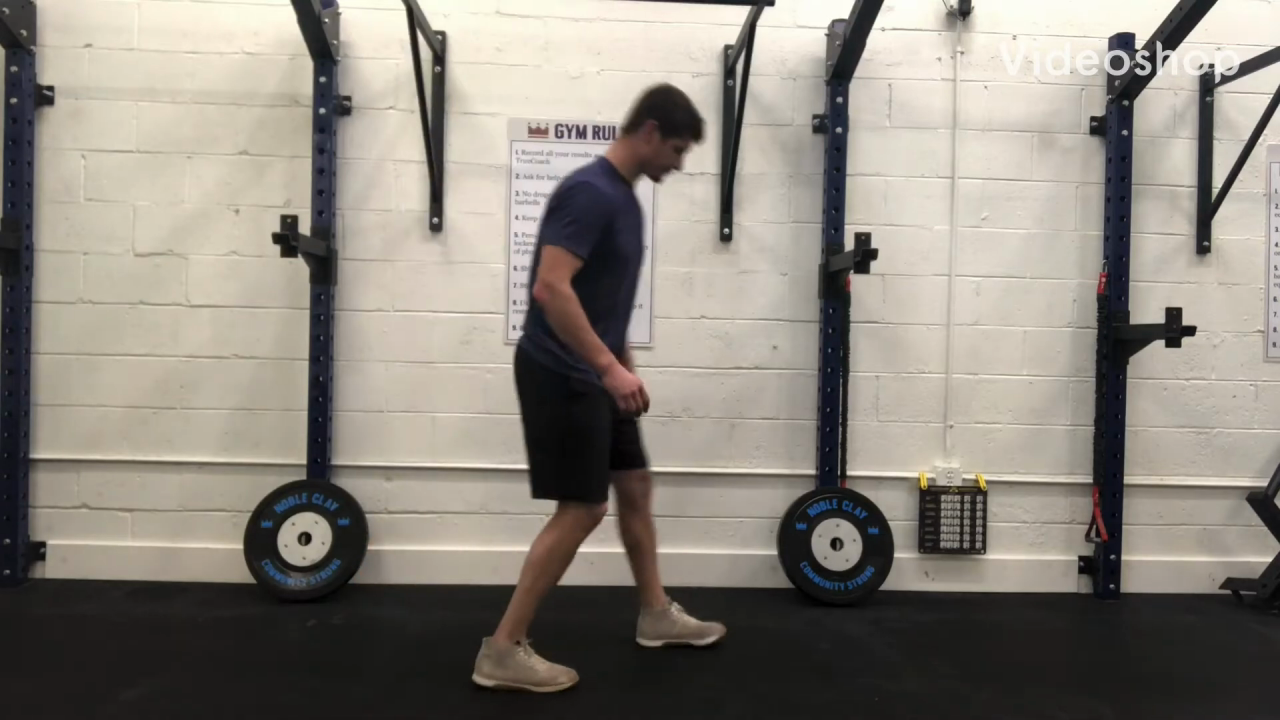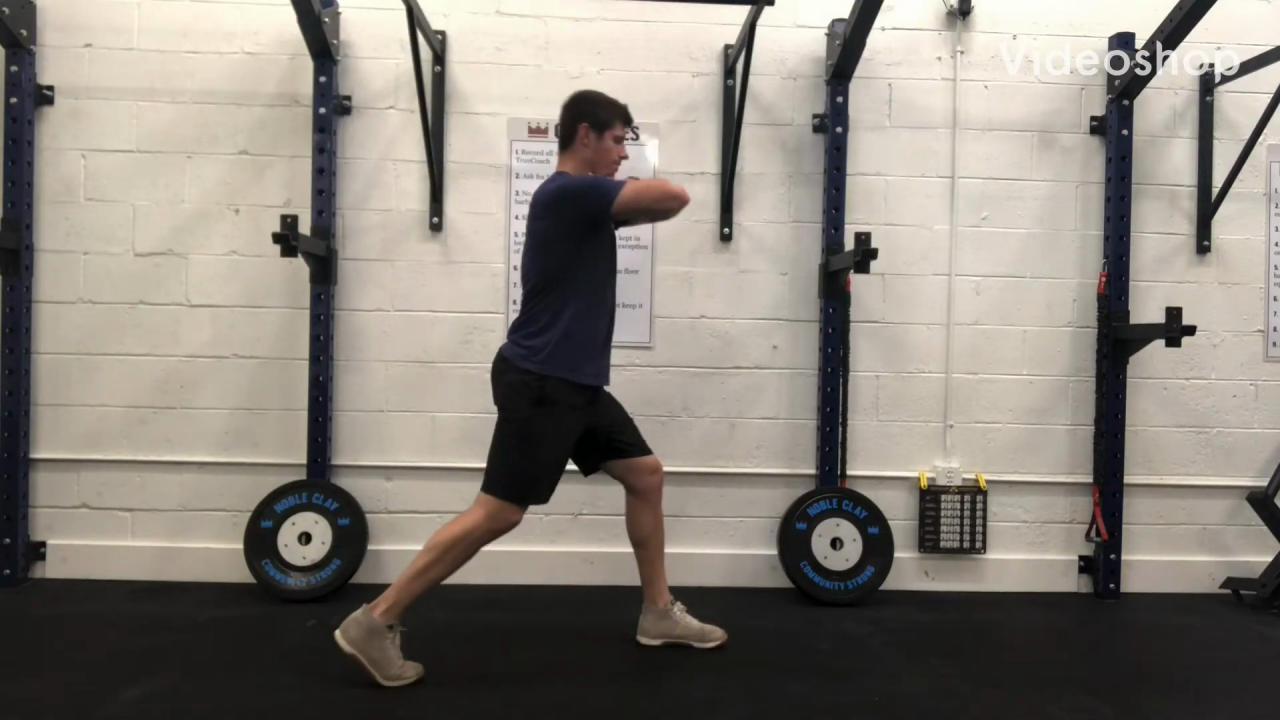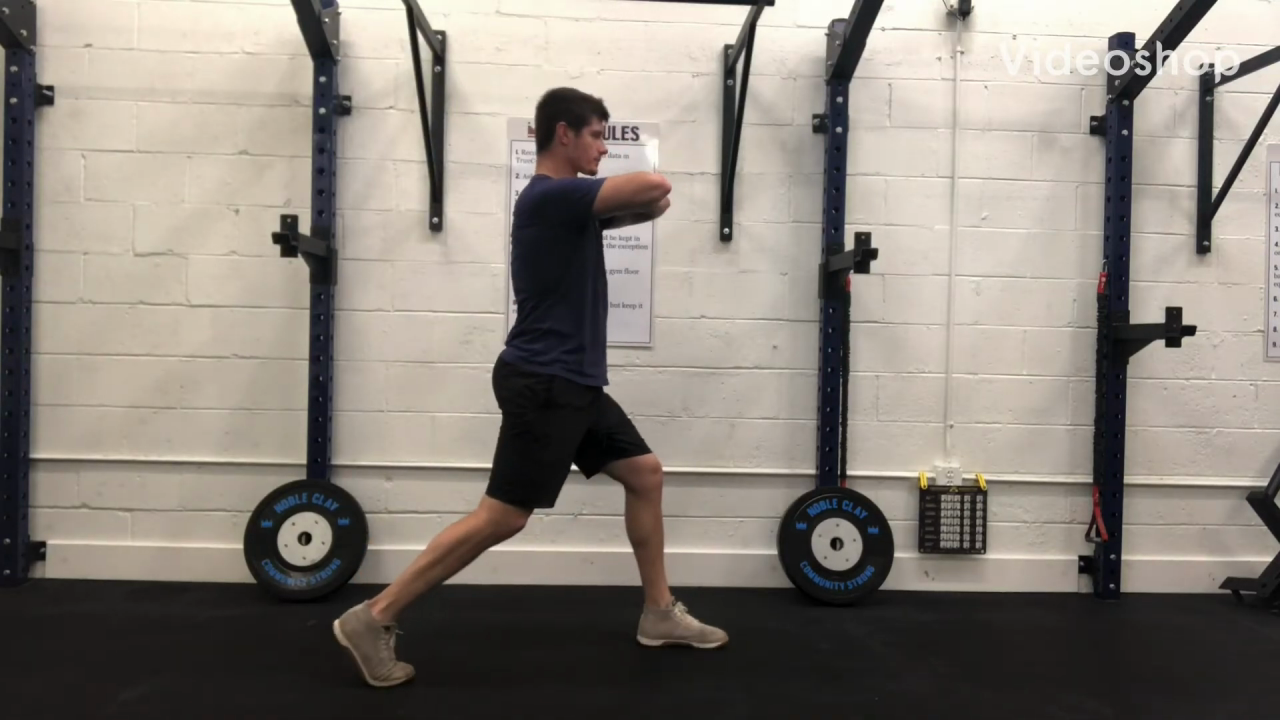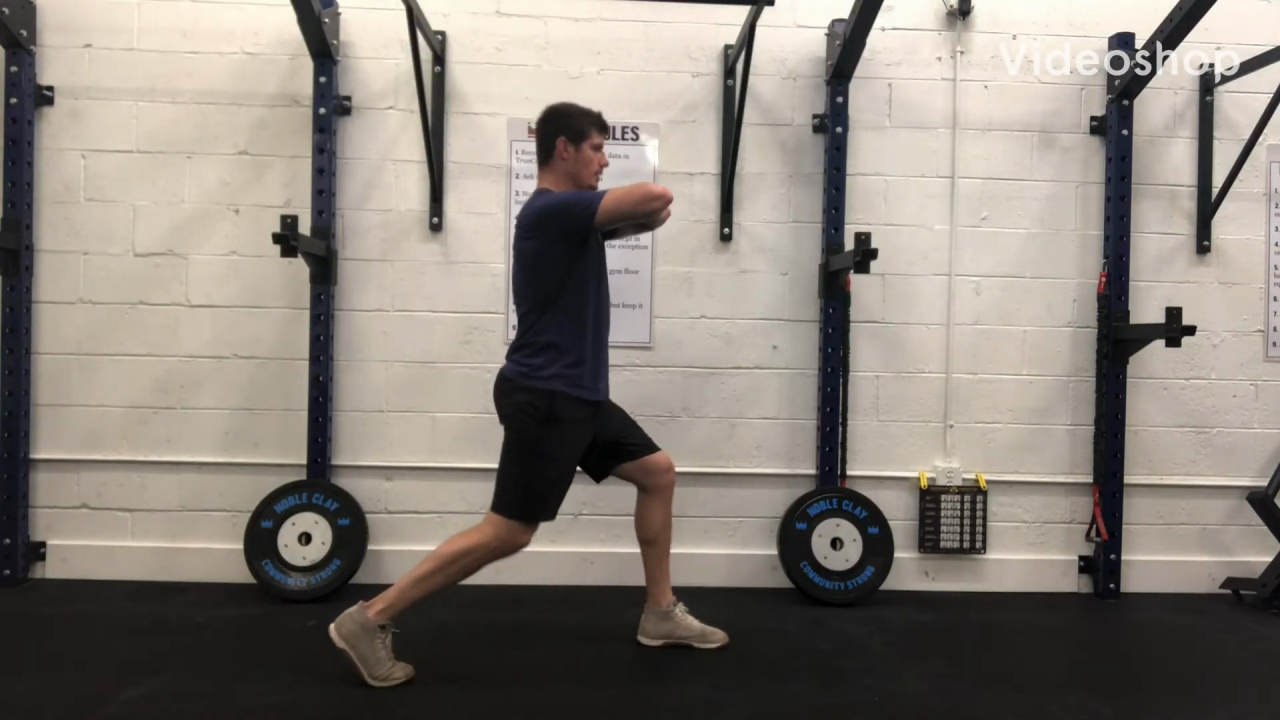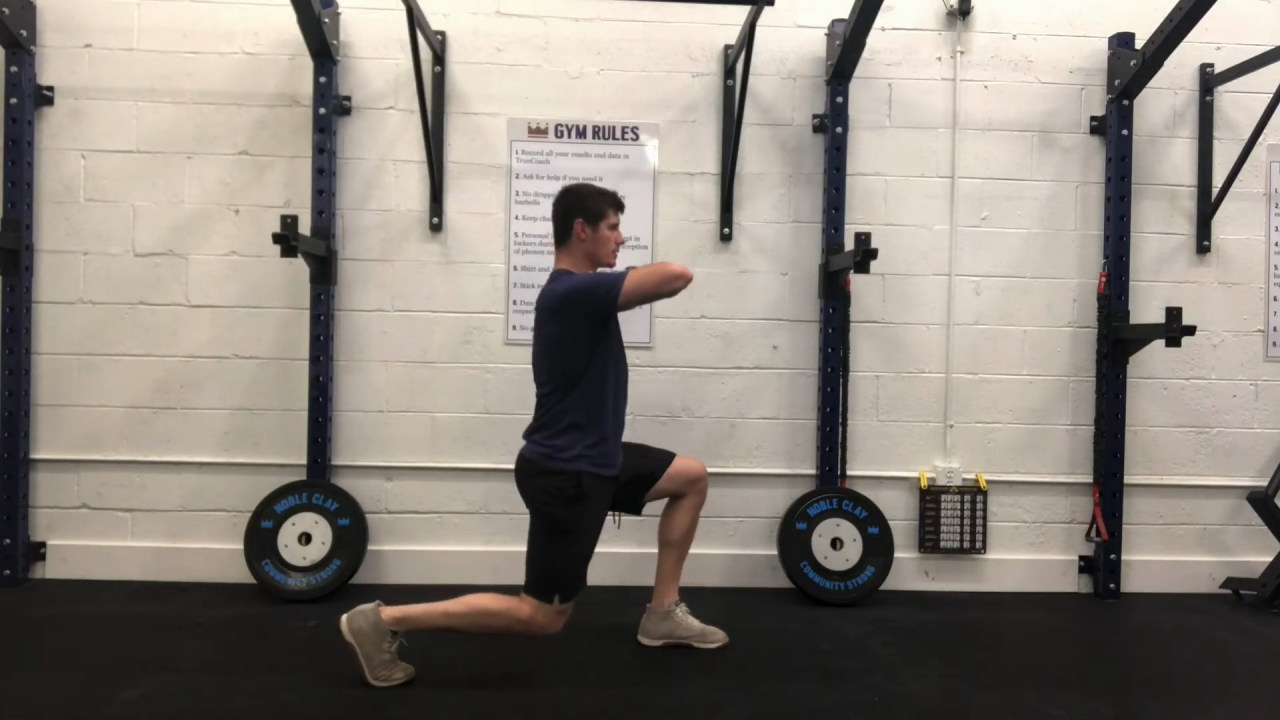
dt=1s
person 1, frame 1
left shoulder: (622, 196)
right shoulder: (590, 192)
right elbow: (550, 288)
left wrist: (620, 365)
right wrist: (610, 368)
left hip: (586, 373)
right hip: (561, 374)
left knee: (635, 487)
right knee: (581, 508)
left ankle: (657, 614)
right ankle: (504, 650)
person 1, frame 2
left shoulder: (586, 199)
right shoulder: (568, 192)
left elbow: (657, 201)
right elbow: (674, 198)
left wrist: (631, 188)
right wrist: (631, 186)
left hip: (577, 381)
right hip: (538, 380)
left knee: (646, 475)
right knee: (498, 512)
left ankle: (659, 613)
right ankle: (375, 622)
person 1, frame 3
left shoulder: (569, 200)
right shoulder: (551, 196)
left elbow: (652, 202)
right elbow: (653, 186)
left wrist: (646, 202)
right wrist: (645, 196)
left hip: (574, 381)
right hip: (542, 383)
left knee: (646, 475)
right knee: (502, 516)
left ankle: (660, 613)
right ankle: (373, 620)
person 1, frame 4
left shoulder: (568, 214)
right shoulder: (552, 210)
left elbow: (648, 214)
right elbow: (655, 197)
left wrist: (646, 214)
right wrist: (648, 207)
left hip: (576, 394)
right hip: (545, 397)
left knee: (658, 473)
right knee: (507, 533)
left ankle: (661, 613)
right ankle: (369, 620)
person 1, frame 5
left shoulder: (580, 290)
right shoulder: (573, 293)
left elbow: (644, 283)
right elbow: (676, 276)
left wrist: (644, 279)
right wrist: (649, 276)
left hip: (590, 459)
right hip: (566, 474)
left knee: (692, 478)
right knee: (542, 617)
left ankle: (663, 612)
right ankle: (383, 621)
